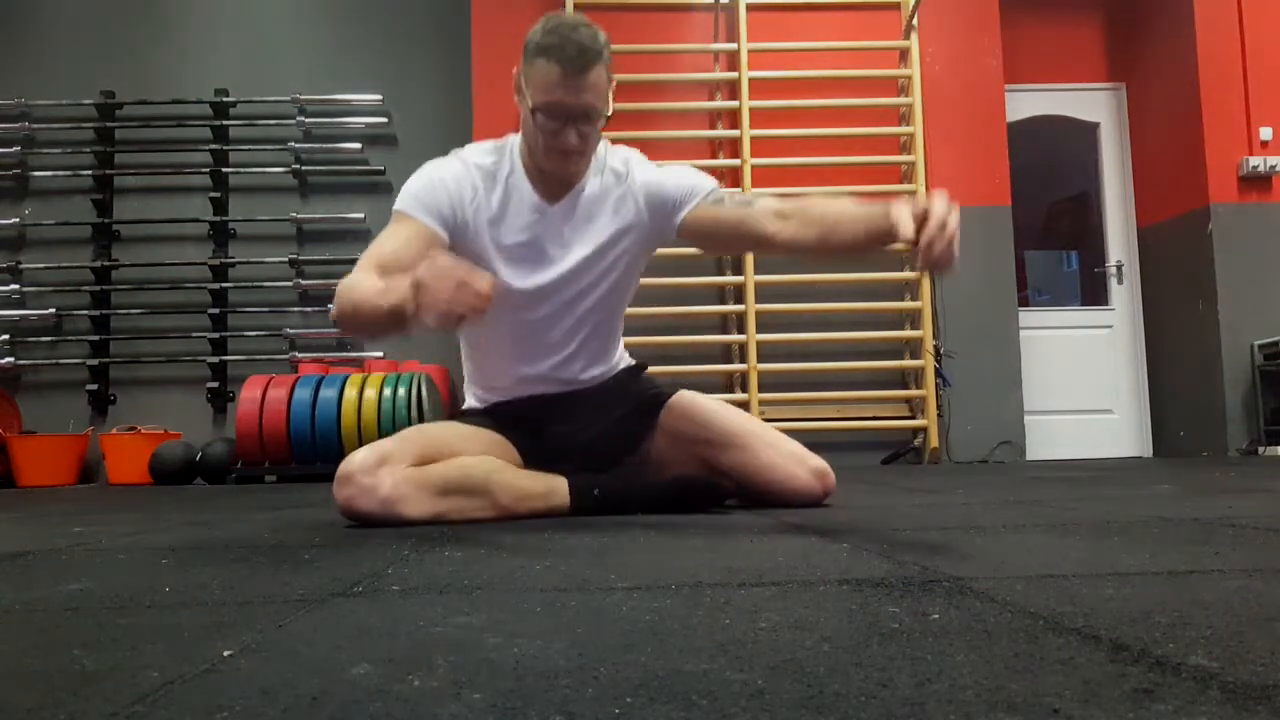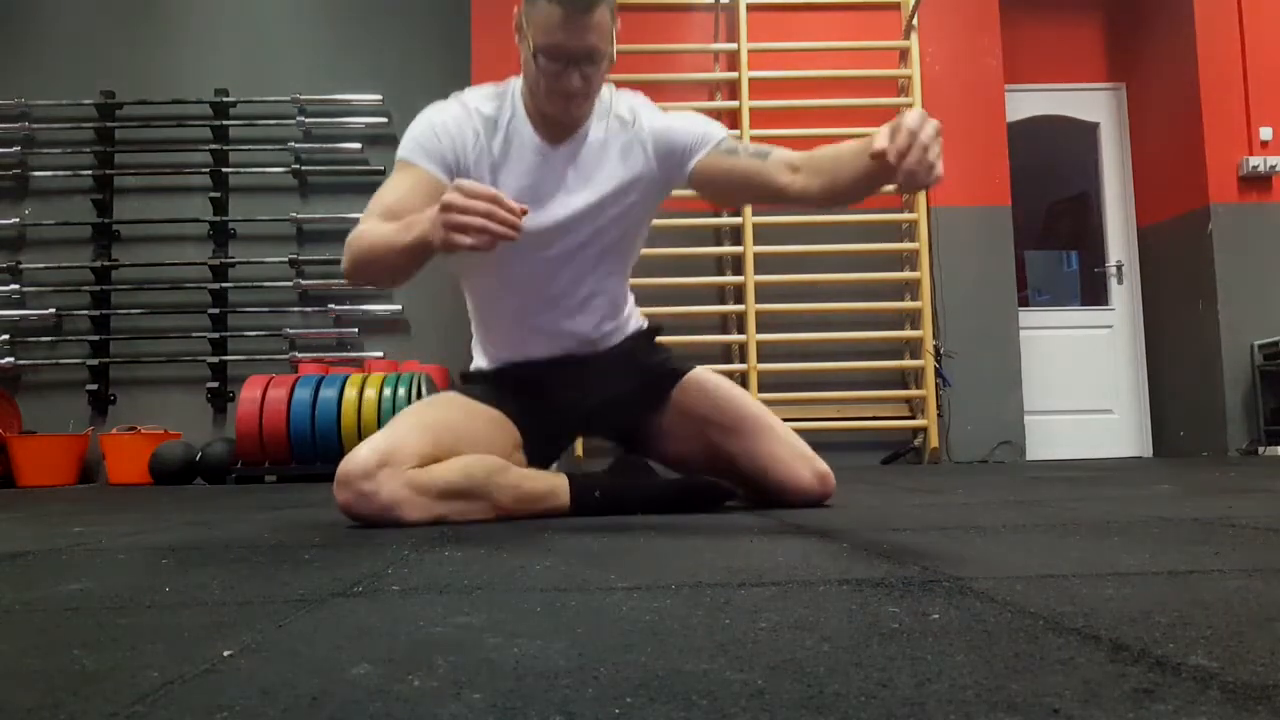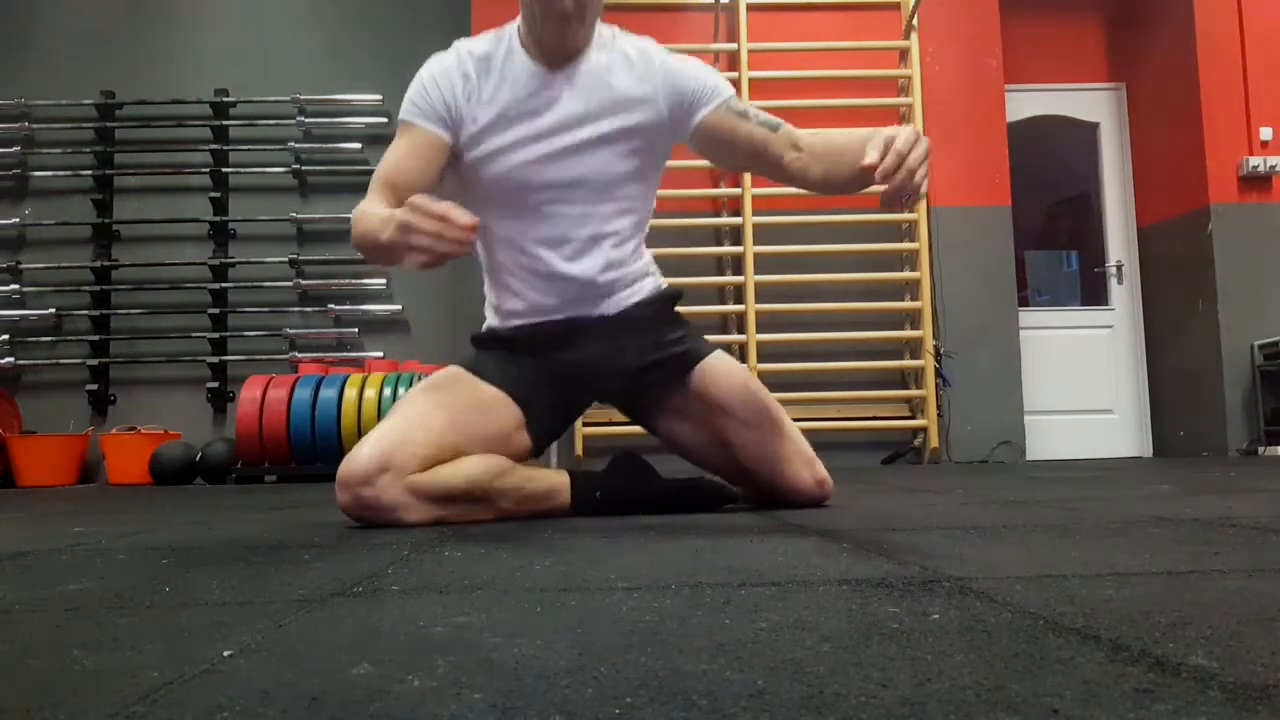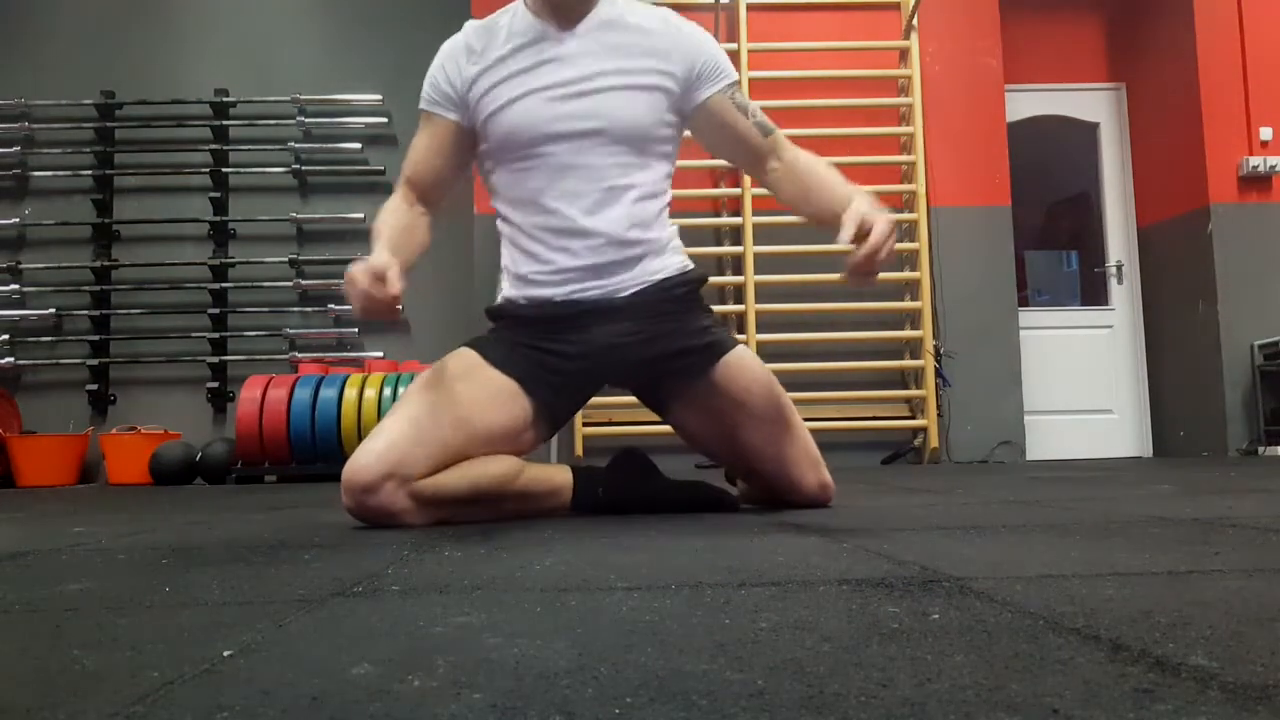
dt=0.2s
person 1, frame 1
left shoulder: (645, 188)
right shoulder: (452, 184)
left elbow: (782, 223)
right elbow: (351, 303)
left wrist: (895, 214)
right wrist: (414, 294)
left hip: (614, 396)
right hip: (503, 419)
left knee: (807, 482)
right knee: (362, 486)
right ankle: (601, 491)
person 1, frame 2
left shoulder: (652, 132)
right shoulder: (454, 126)
left elbow: (795, 178)
right elbow: (360, 259)
left wrist: (888, 155)
right wrist: (428, 229)
left hip: (624, 360)
right hip: (512, 381)
left knee: (808, 484)
right knee: (363, 485)
right ankle: (604, 493)
person 1, frame 3
left shoulder: (658, 73)
right shoulder: (454, 77)
left elbow: (794, 153)
right elbow: (376, 209)
left wrist: (877, 149)
right wrist: (401, 227)
left hip: (640, 325)
right hip: (521, 346)
left knee: (804, 486)
right knee: (364, 485)
right ankle: (600, 492)
person 1, frame 4
right shoulder: (469, 54)
left elbow: (772, 157)
right elbow: (414, 198)
left wrist: (853, 201)
right wrist: (383, 258)
left hip: (663, 306)
right hip: (536, 324)
left knee: (805, 489)
right knee: (368, 487)
right ankle: (599, 488)
